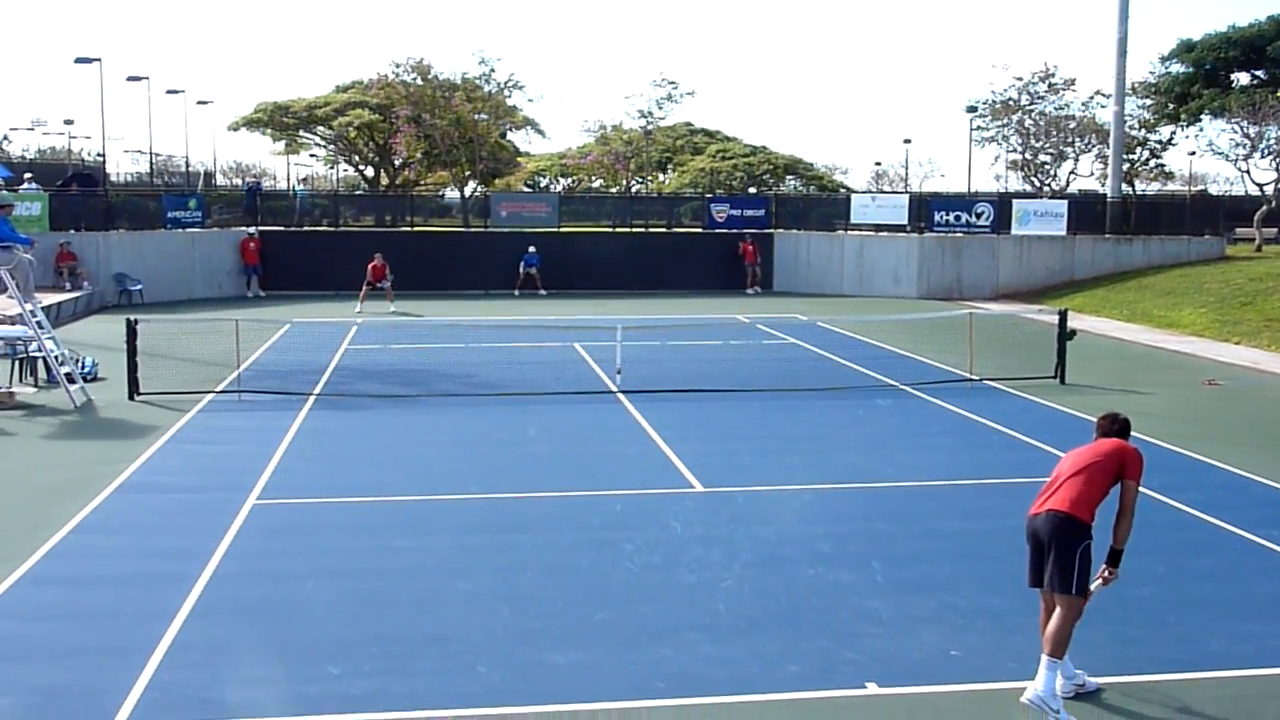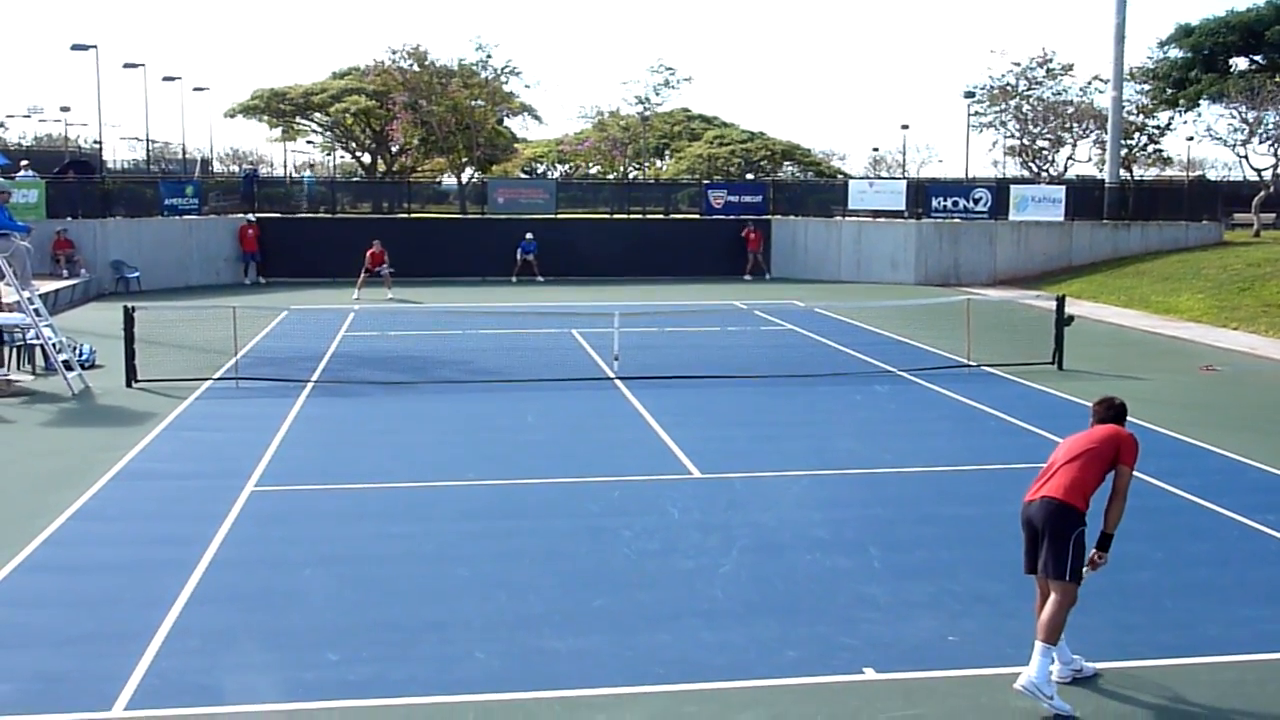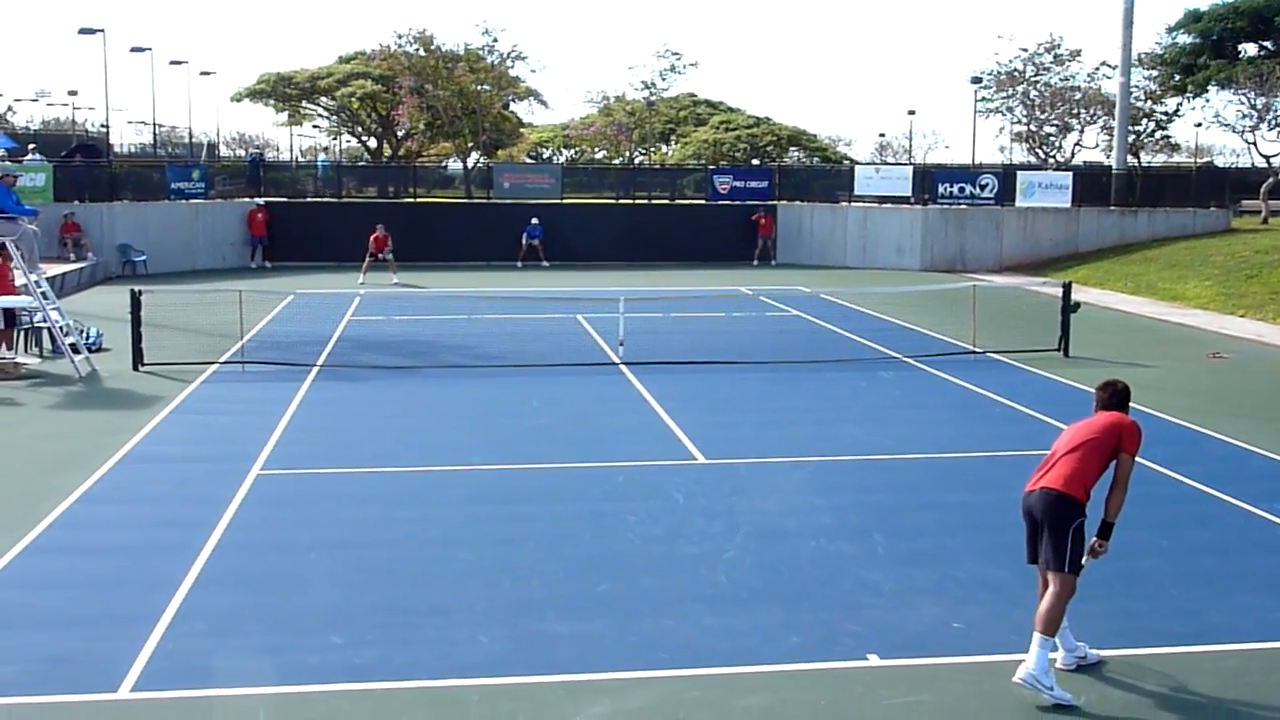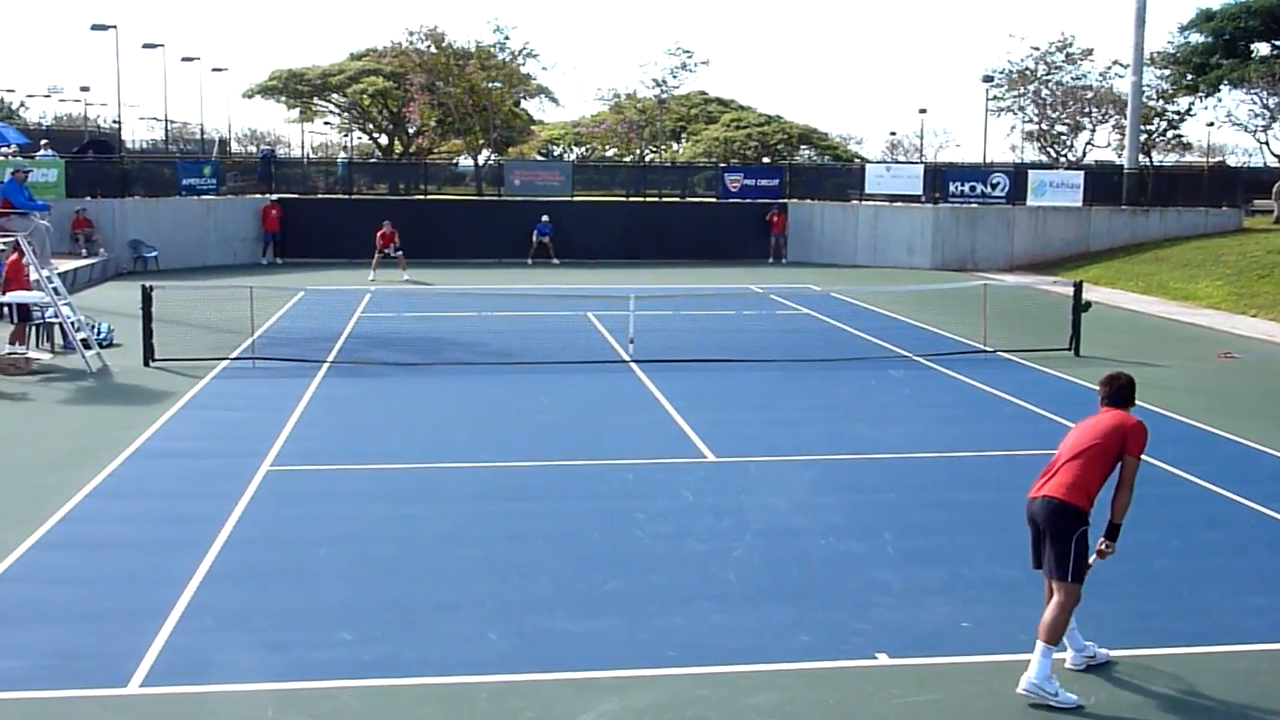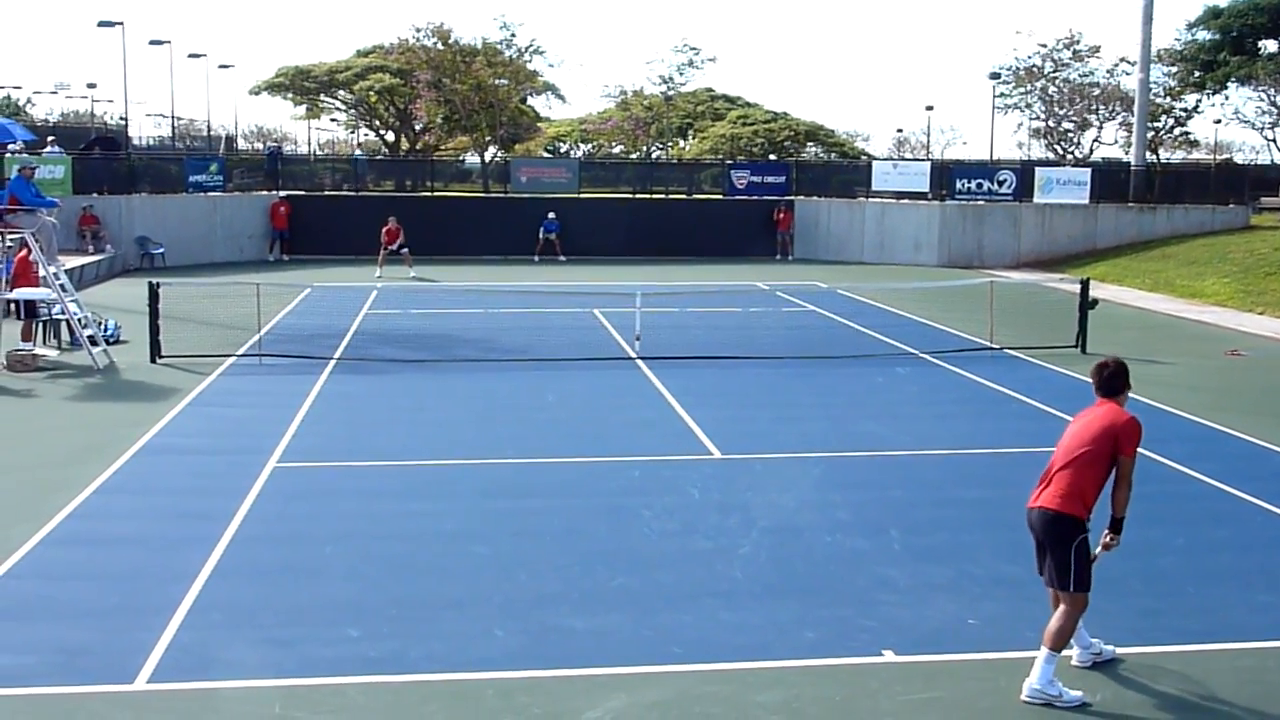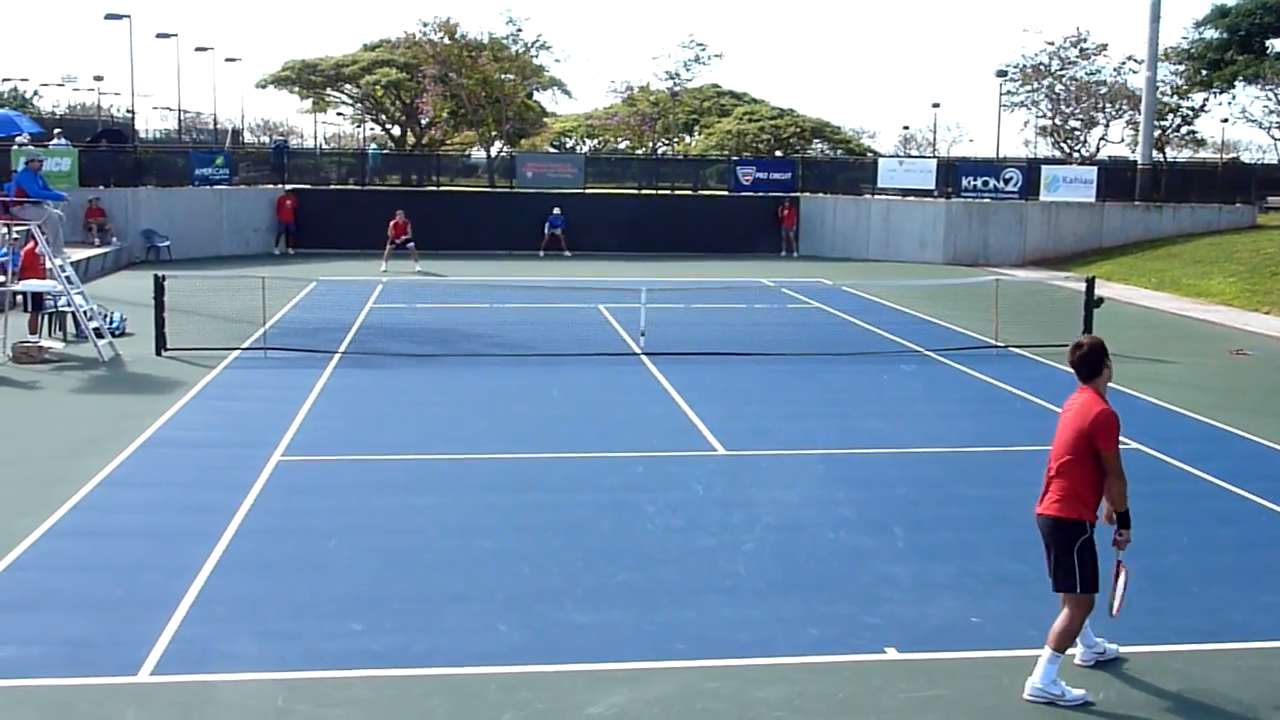
dt=0.2s
person 1, frame 1
left shoulder: (1077, 452)
right shoulder: (1130, 453)
right elbow: (1126, 512)
right wrist: (1113, 560)
left hip: (1036, 518)
right hip: (1067, 522)
left knee: (1050, 603)
right knee: (1069, 607)
left ankle: (1066, 678)
right ankle: (1042, 688)
person 1, frame 2
left shoulder: (1076, 438)
right shoulder: (1126, 439)
right elbow: (1118, 496)
right wrist: (1103, 544)
left hip: (1032, 504)
right hip: (1061, 509)
left knee: (1047, 590)
right knee: (1063, 594)
left ankle: (1064, 663)
right ankle: (1036, 675)
person 1, frame 3
left shoulder: (1079, 425)
right shoulder: (1128, 426)
right elbow: (1119, 486)
right wrist: (1104, 533)
left hip: (1032, 494)
right hip: (1061, 500)
left knee: (1049, 579)
right knee: (1061, 585)
left ankle: (1069, 650)
right ankle: (1034, 667)
person 1, frame 4
left shoulder: (1086, 424)
right shoulder: (1134, 427)
right elbow: (1124, 487)
right wrist: (1111, 534)
left hip: (1037, 499)
right hip: (1064, 506)
left knee: (1056, 585)
right knee: (1066, 594)
left ankle: (1078, 651)
right ankle: (1037, 676)
person 1, frame 5
left shoulder: (1084, 417)
right shoulder: (1127, 423)
right elbow: (1122, 483)
right wrist: (1116, 527)
left hip: (1038, 506)
right hip: (1063, 514)
left knee: (1061, 591)
right knee: (1074, 600)
left ankle: (1084, 648)
right ankle: (1039, 682)
person 1, frame 6
left shoulder: (1077, 402)
right shoulder: (1103, 414)
right elbow: (1114, 476)
left wrist: (1106, 506)
right wrist: (1123, 522)
left hip: (1050, 510)
right hip: (1069, 518)
left knee: (1073, 592)
right knee: (1080, 602)
left ankle: (1089, 647)
right ankle: (1042, 681)
